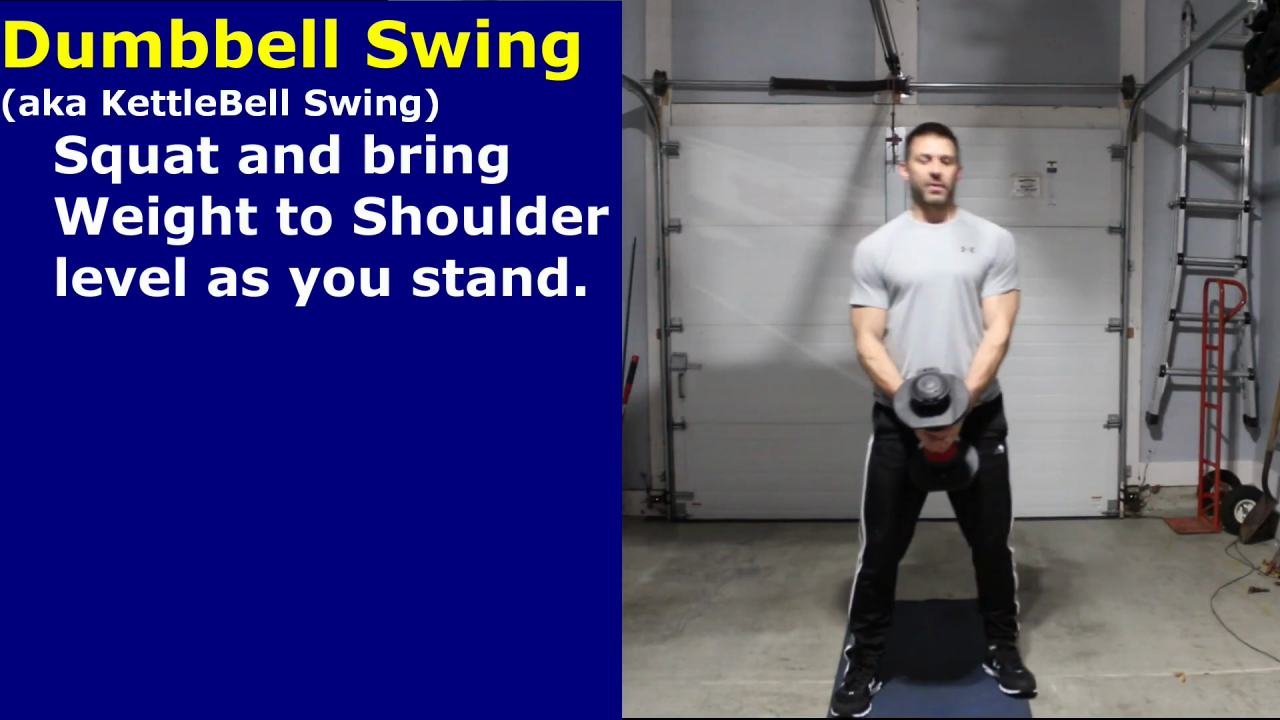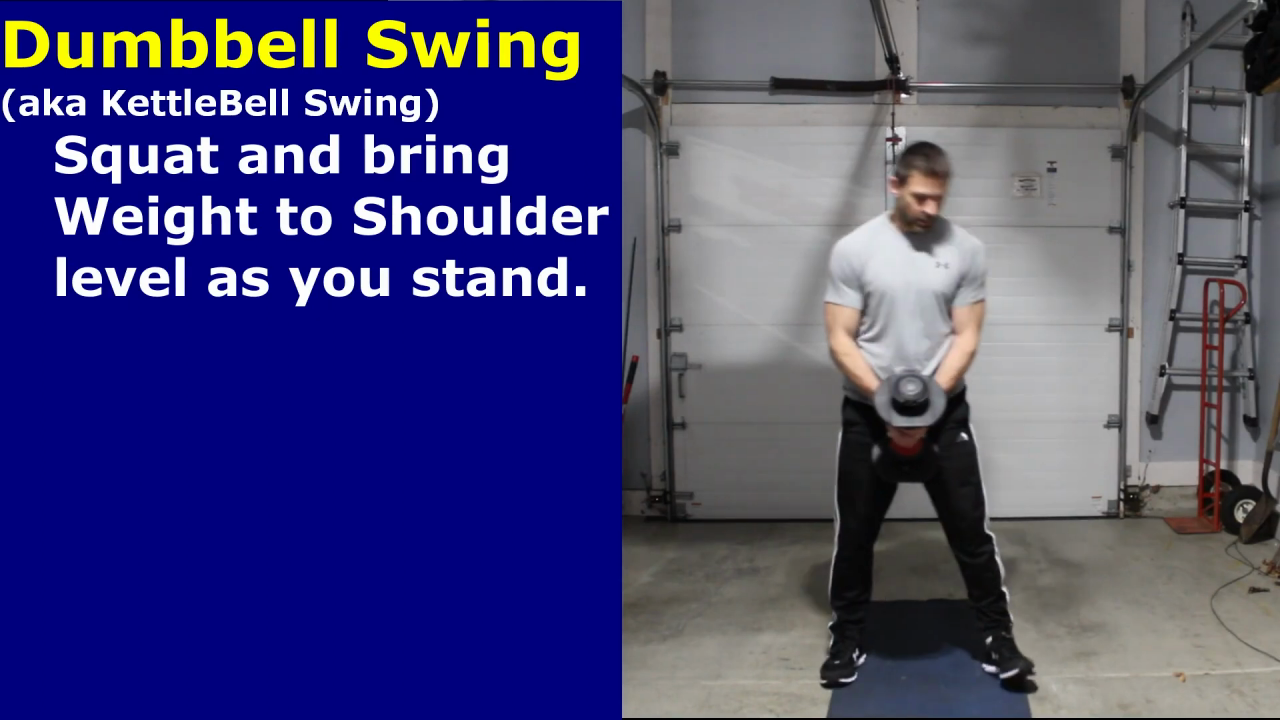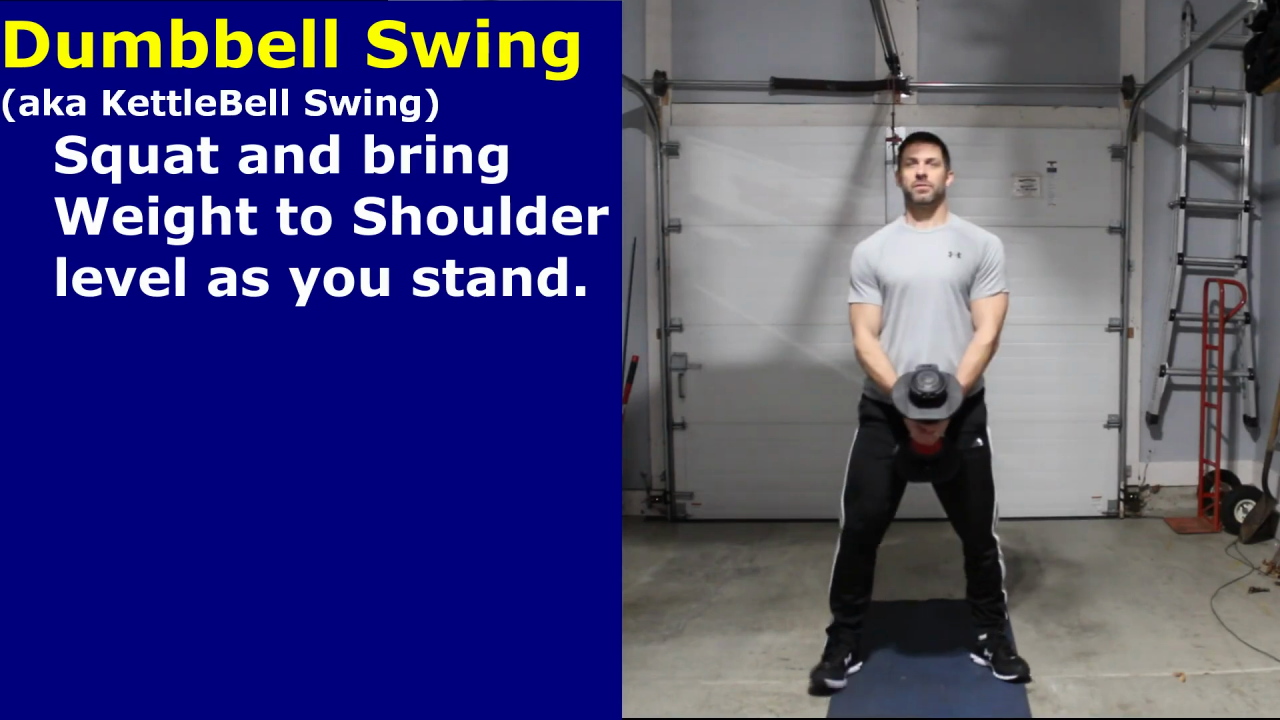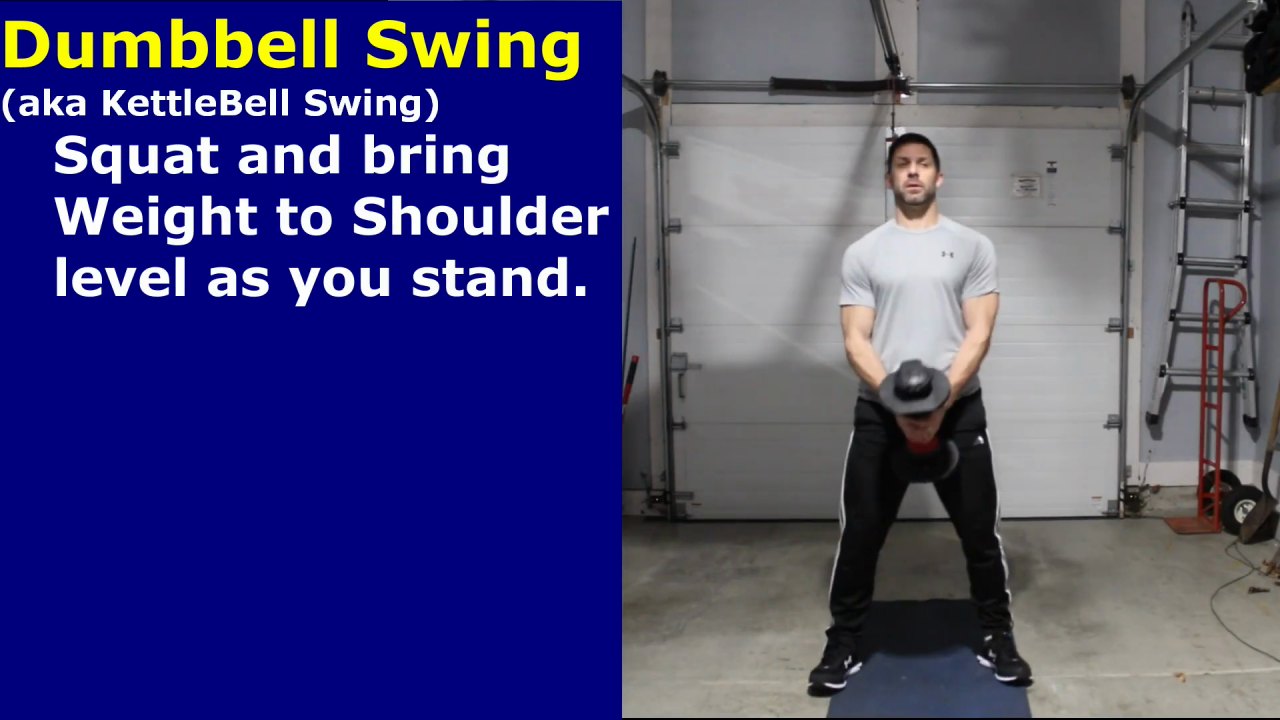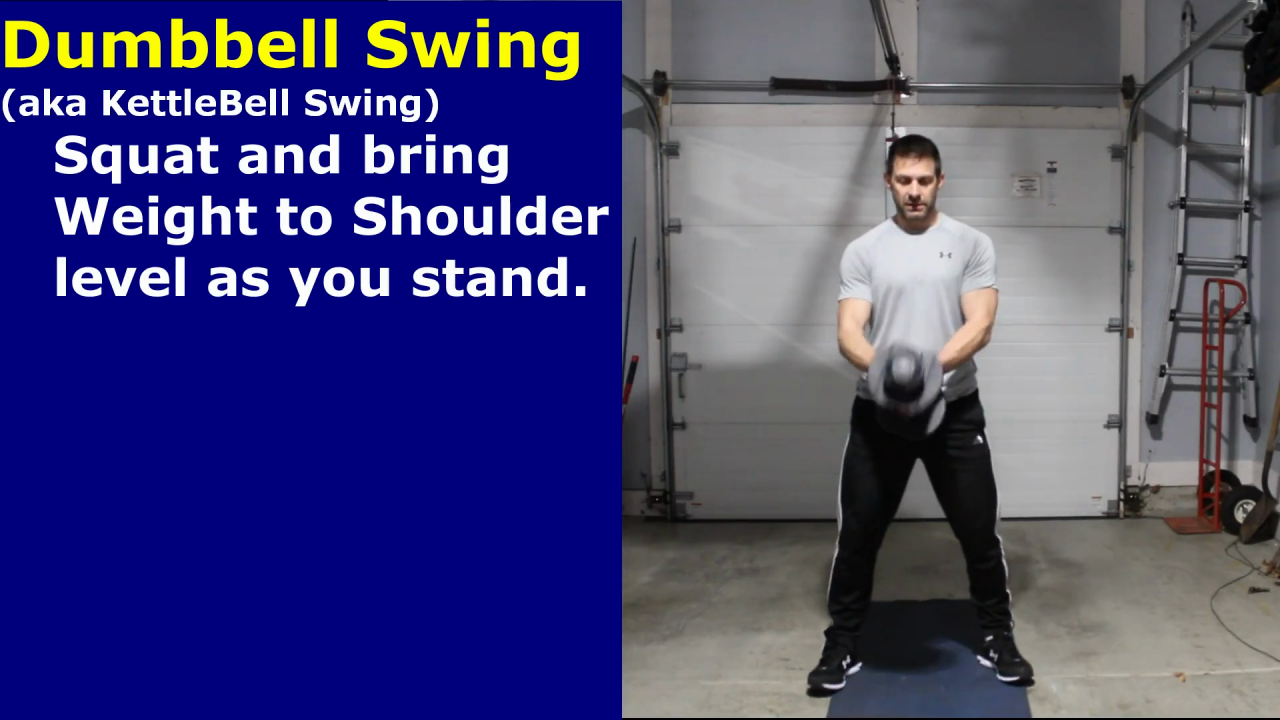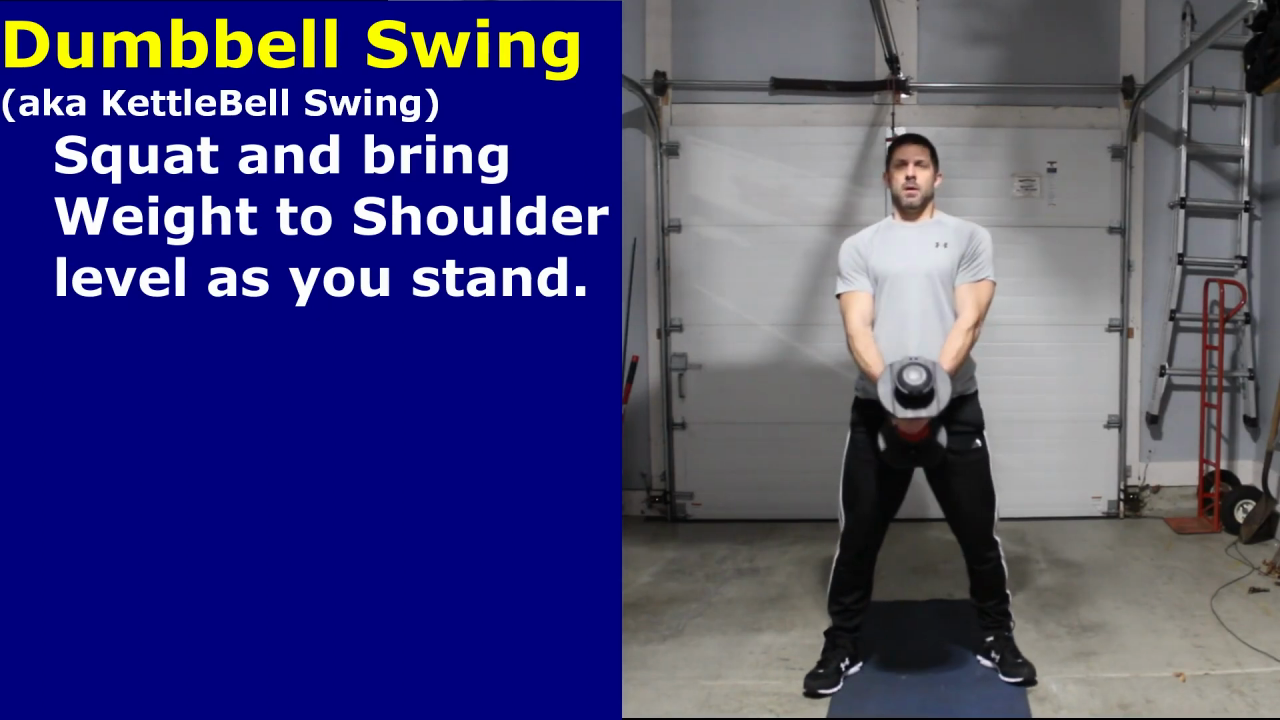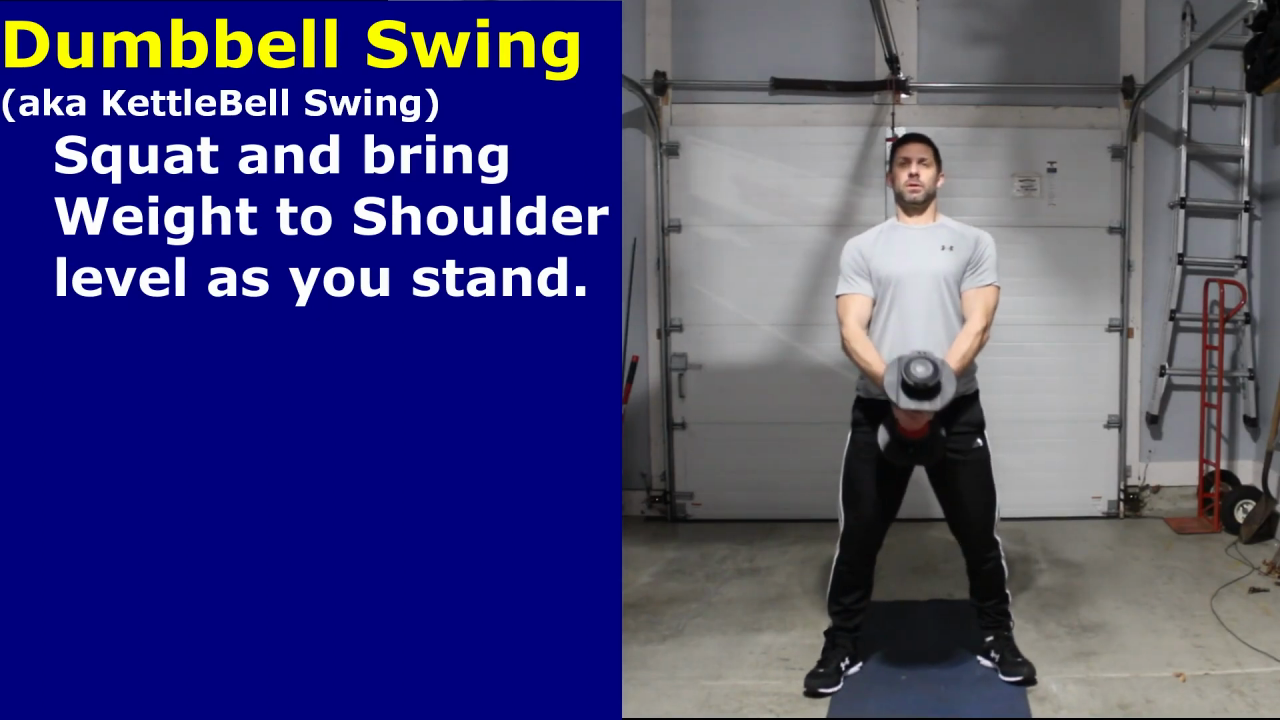
dt=0.7s
person 1, frame 1
left shoulder: (993, 241)
right shoulder: (876, 248)
left elbow: (998, 332)
right elbow: (868, 341)
left hip: (978, 416)
right hip: (898, 418)
left knee: (991, 543)
right knee: (880, 548)
left ankle: (1001, 647)
right ankle: (863, 663)
person 1, frame 2
left shoulder: (965, 250)
right shoulder: (853, 249)
left elbow: (967, 337)
right elbow: (840, 339)
left hip: (944, 409)
right hip: (867, 411)
left knee: (970, 528)
right knee: (855, 532)
left ankle: (997, 639)
right ankle: (847, 639)
person 1, frame 3
left shoulder: (982, 245)
right shoulder: (871, 251)
left elbow: (987, 332)
right elbow: (865, 338)
left hip: (963, 411)
right hip: (884, 411)
left knee: (978, 531)
right knee: (860, 528)
left ankle: (990, 637)
right ankle: (844, 642)
person 1, frame 4
left shoulder: (973, 245)
right shoulder: (863, 252)
left elbow: (979, 333)
right elbow: (856, 339)
left wrist: (941, 400)
left hip: (959, 409)
right hip: (879, 411)
left knee: (980, 530)
right knee: (860, 532)
left ankle: (996, 637)
right ankle: (844, 644)
person 1, frame 5
left shoulder: (972, 244)
right shoulder: (862, 251)
left elbow: (979, 325)
right elbow: (849, 330)
left wrist: (929, 370)
left hip: (955, 408)
right hip: (877, 408)
left knee: (979, 530)
right knee: (857, 532)
left ankle: (996, 638)
right ankle: (842, 646)
person 1, frame 6
left shoulder: (970, 237)
right shoulder: (859, 246)
left elbow: (969, 320)
right elbow: (858, 327)
left hip: (955, 407)
right hip: (876, 409)
left knee: (978, 533)
right knee: (859, 535)
left ankle: (997, 639)
right ankle: (842, 646)
person 1, frame 7
left shoulder: (974, 242)
right shoulder: (861, 248)
left elbow: (977, 325)
right elbow: (851, 329)
left hip: (956, 409)
right hip: (878, 409)
left knee: (978, 532)
right knee: (859, 534)
left ankle: (997, 639)
right ankle: (841, 646)
